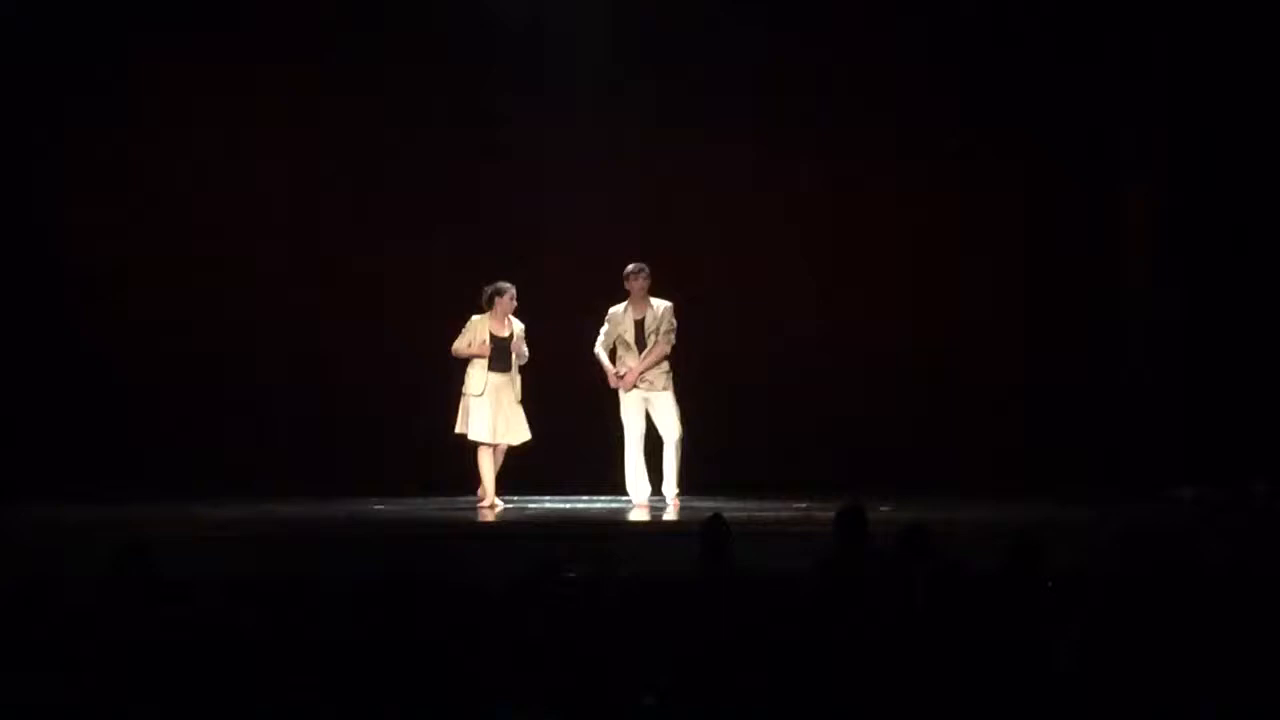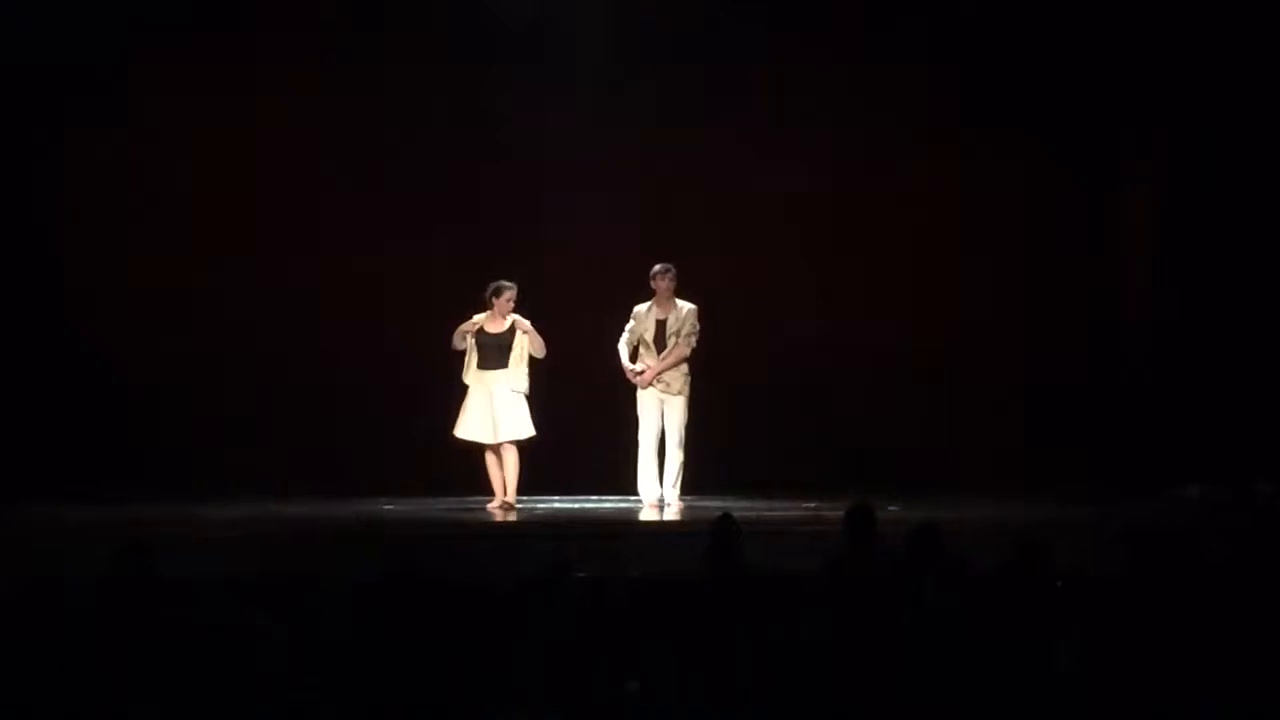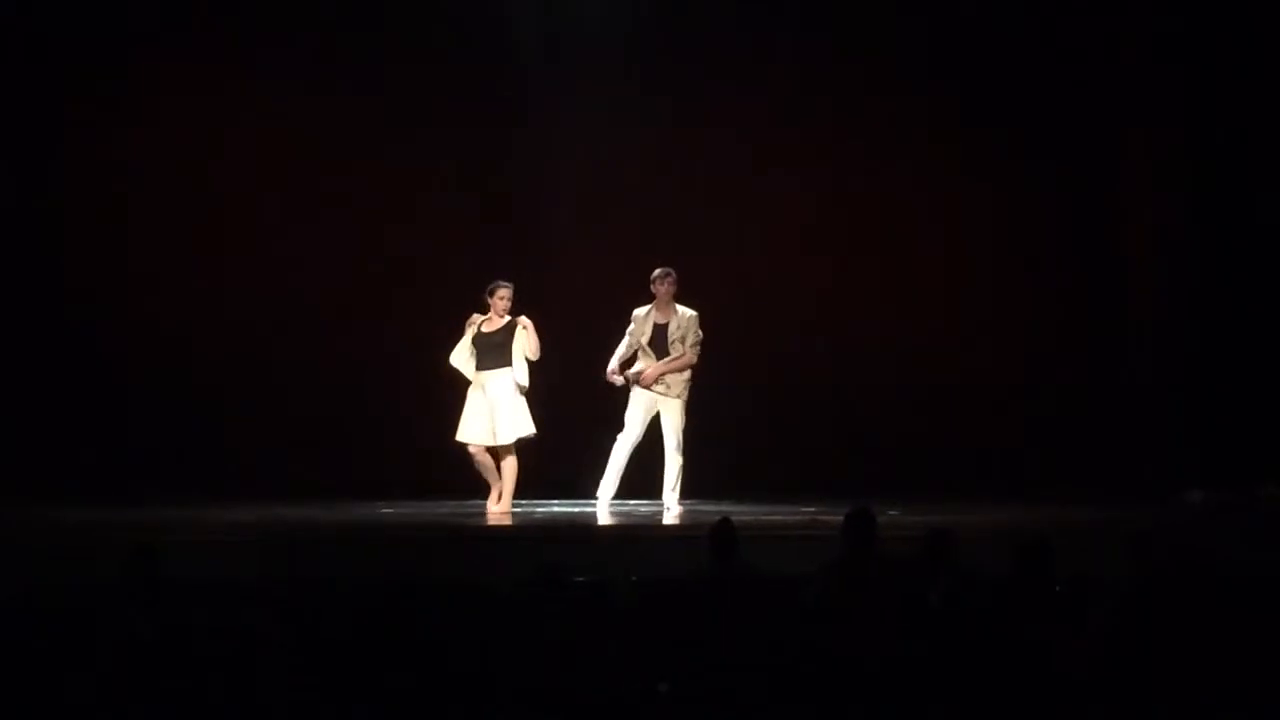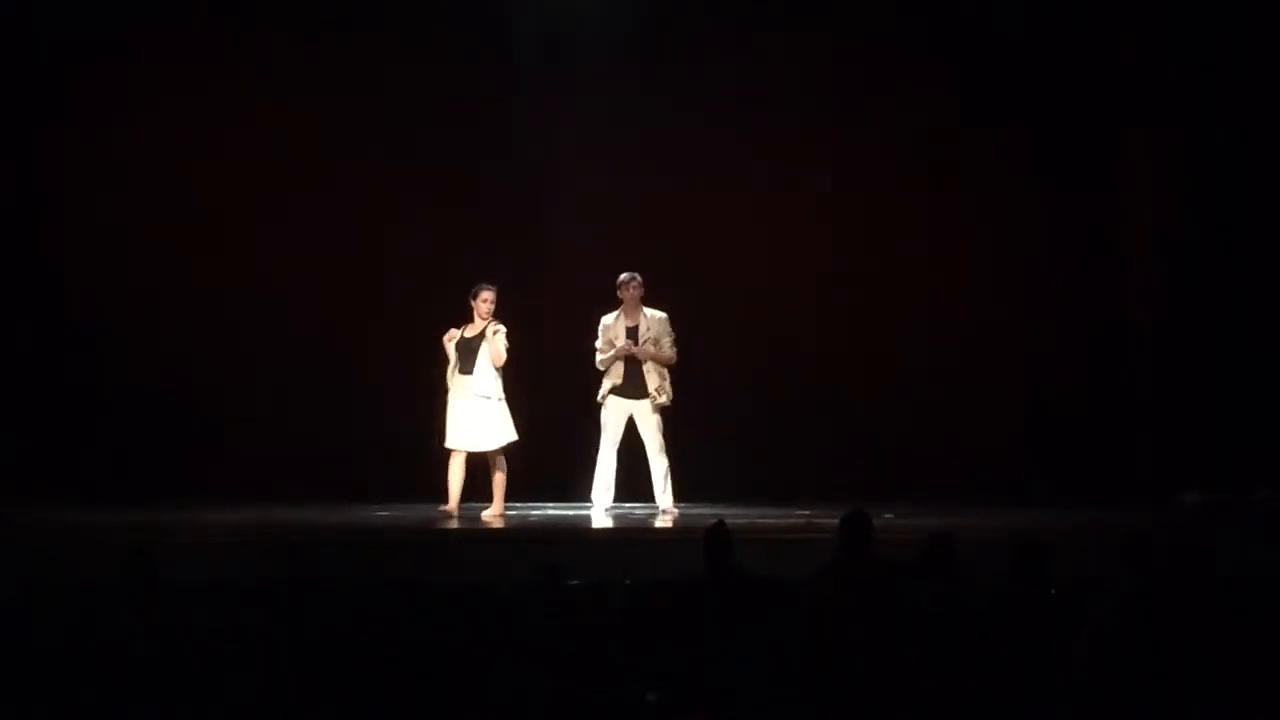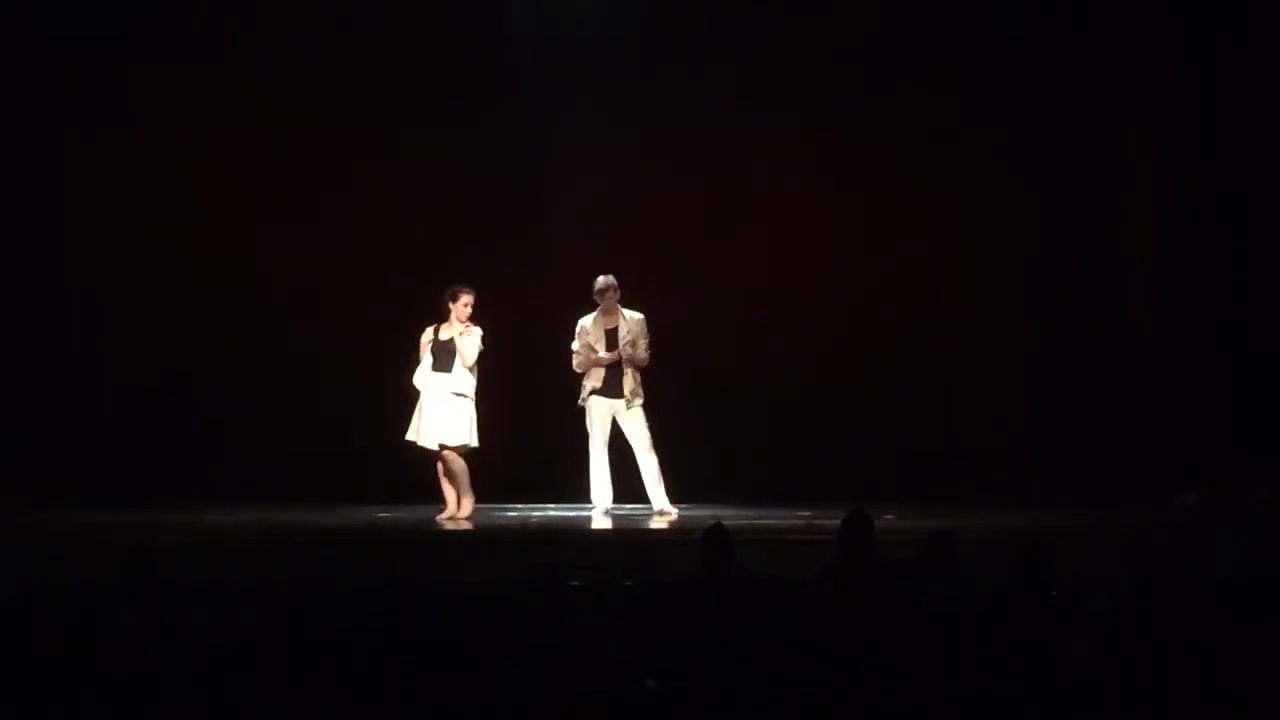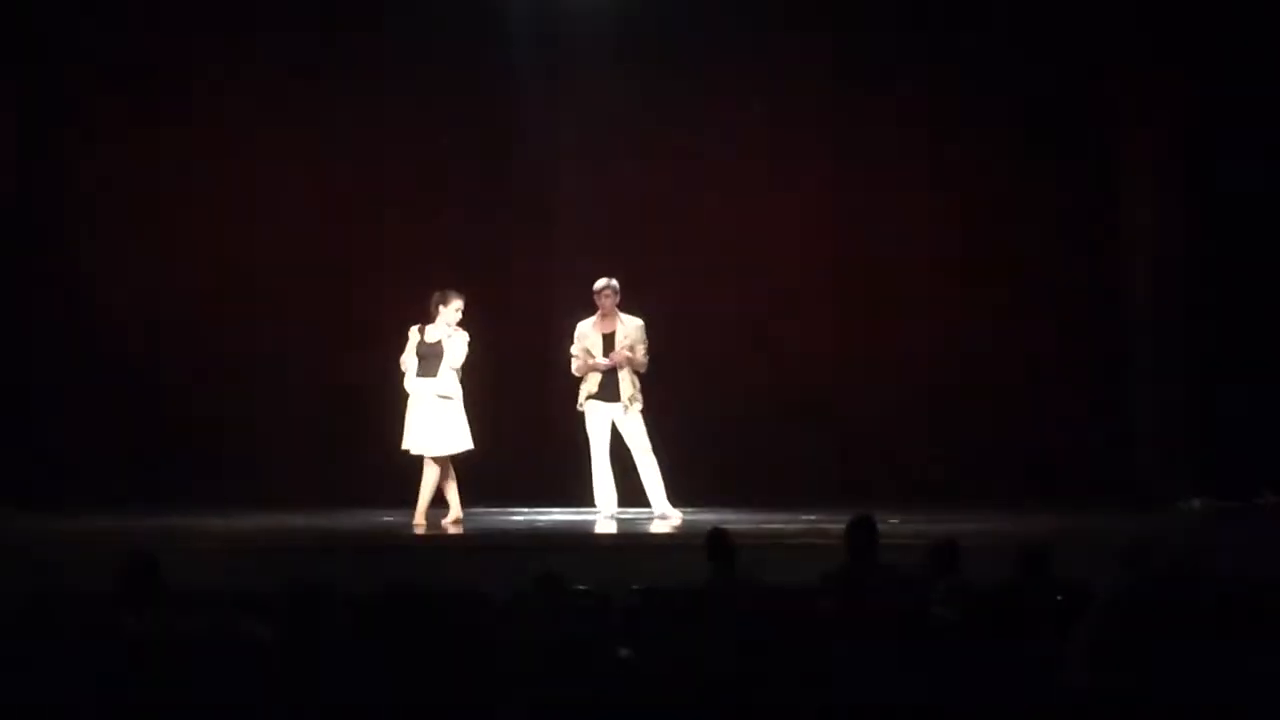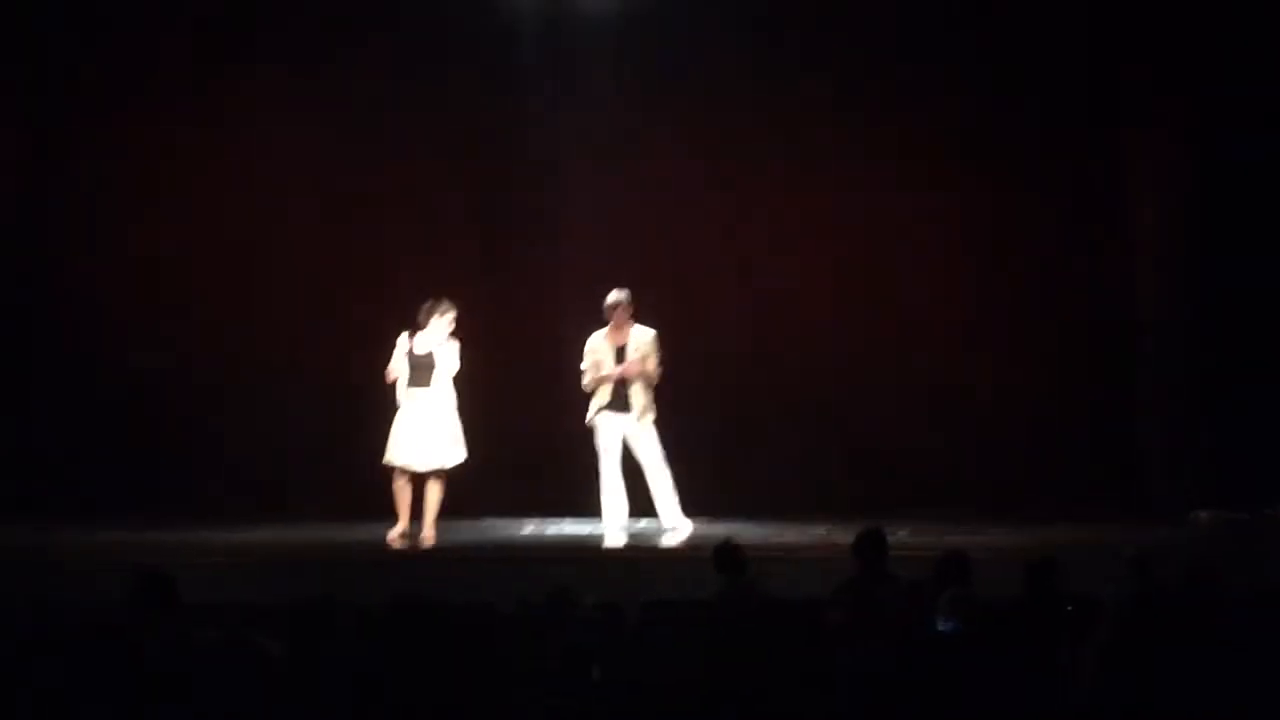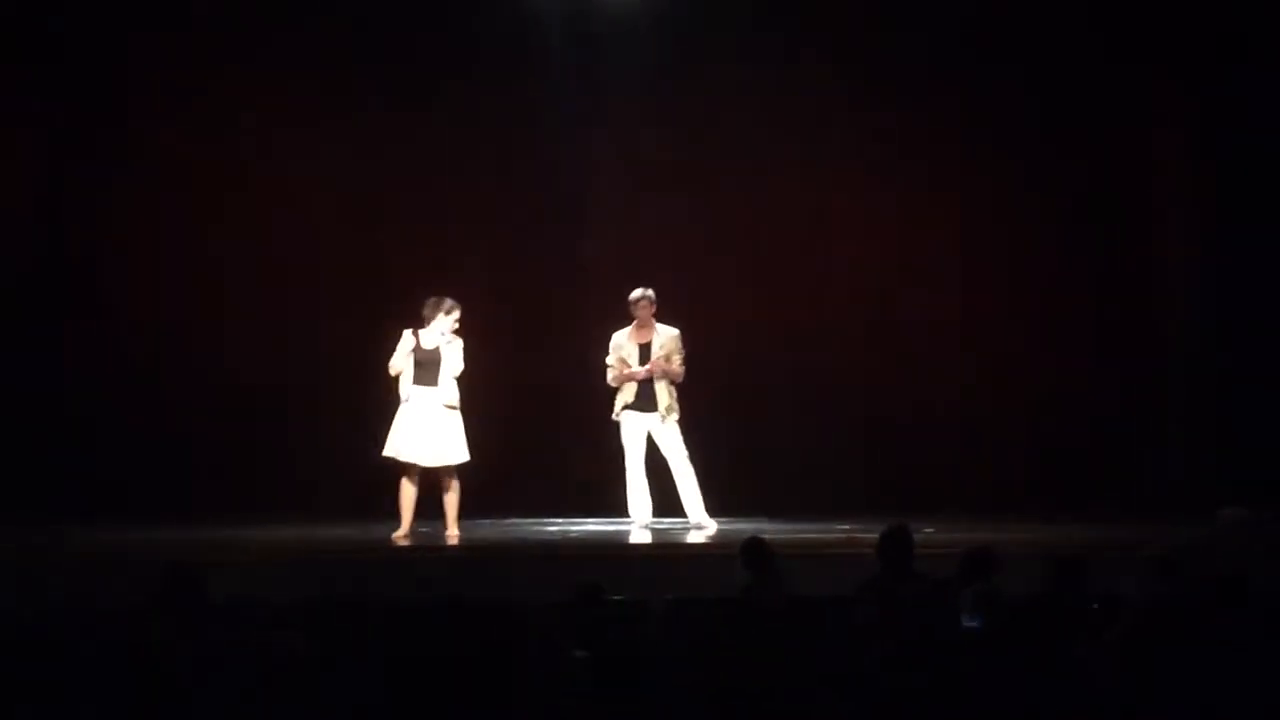
dt=0.5s
person 1, frame 1
left shoulder: (664, 309)
right shoulder: (615, 314)
left elbow: (664, 346)
right elbow: (600, 346)
left wrist: (636, 371)
right wrist: (608, 367)
left hip: (659, 381)
right hip: (630, 384)
left knee: (673, 433)
right knee: (634, 439)
left ankle: (671, 491)
right ankle: (640, 496)
person 1, frame 2
left shoulder: (688, 311)
right shoulder: (640, 312)
left elbow: (683, 349)
right elbow: (625, 341)
left wrist: (654, 370)
right wrist: (626, 363)
left hip: (676, 383)
right hip: (648, 383)
left knee: (675, 440)
right knee: (648, 438)
left ankle: (672, 495)
right ankle: (650, 495)
person 1, frame 3
left shoulder: (688, 317)
right shoulder: (640, 315)
left elbow: (691, 357)
right elbow: (628, 343)
left wrist: (659, 369)
right wrist: (615, 362)
left hip: (673, 388)
right hip: (644, 386)
left knee: (673, 445)
right knee: (628, 436)
left ankle: (671, 500)
right ankle: (605, 494)
person 1, frame 4
left shoulder: (658, 319)
right shoulder: (608, 322)
left elbow: (671, 356)
right elbow: (600, 362)
left wrist: (650, 353)
right wrist: (615, 352)
left hip: (647, 395)
right hip: (615, 393)
left knee: (656, 448)
right knee: (607, 447)
left ankle: (665, 503)
right ankle: (601, 502)
person 1, frame 5
left shoulder: (636, 320)
right shoulder: (585, 325)
left elbow: (645, 358)
right elbow: (577, 364)
left wrist: (632, 355)
right wrist: (596, 359)
left hip: (627, 395)
right hip: (597, 395)
left knee: (645, 446)
right knee: (598, 449)
left ankle: (660, 503)
right ankle: (601, 504)
person 1, frame 6
left shoulder: (634, 325)
right shoulder: (584, 328)
left elbow: (643, 364)
right elbow: (576, 368)
left wrist: (628, 357)
right wrist: (593, 364)
left hip: (625, 399)
right hip: (595, 399)
left knee: (643, 450)
right knee: (599, 454)
left ankle: (661, 506)
right ankle: (606, 508)
person 1, frame 7
left shoulder: (646, 336)
right shoulder: (595, 341)
left elbow: (655, 376)
right elbow: (587, 382)
left wrist: (640, 370)
right wrist: (605, 376)
left hip: (637, 412)
right hip: (607, 412)
left knee: (655, 463)
right knee: (609, 467)
left ankle: (674, 519)
right ankle: (615, 522)
person 1, frame 8
left shoulder: (670, 335)
right shoulder: (619, 338)
left elbow: (679, 375)
right elbow: (612, 378)
left wrist: (665, 369)
right wrist: (631, 373)
left hip: (661, 409)
right hip: (632, 409)
left knee: (680, 460)
right knee: (634, 464)
left ankle: (698, 516)
right ankle: (640, 517)
person 2, frame 1
left shoulder: (516, 326)
right shoulder: (477, 323)
left elbow: (522, 360)
right elbow: (455, 349)
left wrist: (521, 351)
right wrist: (475, 351)
left hip: (506, 387)
right hip: (481, 387)
left knee: (502, 444)
right knee: (485, 442)
left ankle: (485, 487)
right ankle: (489, 494)
person 2, frame 2
left shoulder: (518, 324)
right shoulder: (478, 321)
left elbow: (541, 353)
right elbow: (457, 345)
left wrist: (530, 330)
right wrist: (461, 330)
left hip: (507, 385)
right hip: (481, 385)
left knee: (507, 441)
right knee: (488, 443)
left ankle: (510, 495)
right ankle: (498, 495)
person 2, frame 3
left shoulder: (516, 326)
right shoulder: (479, 325)
left elbow: (534, 354)
right elbow: (467, 355)
left wrist: (530, 327)
right wrist: (468, 328)
left hip: (504, 386)
right hip: (479, 387)
left knee: (505, 445)
right knee: (474, 446)
left ankle: (505, 501)
right ankle: (496, 484)
person 2, frame 4
left shoulder: (496, 329)
right shoulder: (462, 331)
left elbow: (499, 361)
left wrist: (491, 336)
right wrist: (448, 344)
left hip: (484, 393)
right hip: (461, 392)
left knee: (493, 452)
right knee: (457, 449)
left ankle: (498, 504)
right ankle: (453, 503)
person 2, frame 5
left shoulder: (472, 332)
right shoulder: (434, 330)
left elbow: (468, 361)
right elbow: (426, 362)
left wrist: (458, 335)
right wrist: (424, 344)
left hip: (456, 394)
right hip: (433, 393)
left knee: (450, 449)
right knee: (440, 453)
left ankle: (467, 496)
right ankle: (453, 505)
person 2, frame 6
left shoulder: (458, 336)
right shoulder: (418, 331)
left elbow: (455, 362)
right elbow: (405, 365)
left wrist: (445, 336)
right wrist: (413, 342)
left hip: (443, 398)
right hip: (419, 397)
left knee: (433, 458)
right knee: (440, 459)
left ankle: (419, 513)
right ankle: (455, 508)
person 2, frame 7
left shoulder: (450, 345)
right shoulder: (407, 340)
left elbow: (449, 371)
right elbow: (391, 375)
left wrist: (438, 346)
right wrist: (402, 351)
left hip: (438, 410)
right hip: (411, 409)
left knee: (436, 470)
right knee: (401, 470)
left ankle: (429, 528)
right ankle: (402, 523)
person 2, frame 8
left shoulder: (454, 342)
right shoulder: (411, 336)
left elbow: (455, 370)
right elbow: (393, 369)
left wrist: (444, 343)
right wrist: (407, 347)
left hip: (442, 406)
right hip: (415, 405)
left knee: (447, 469)
right knee: (410, 468)
left ankle: (452, 526)
right ankle: (405, 526)
